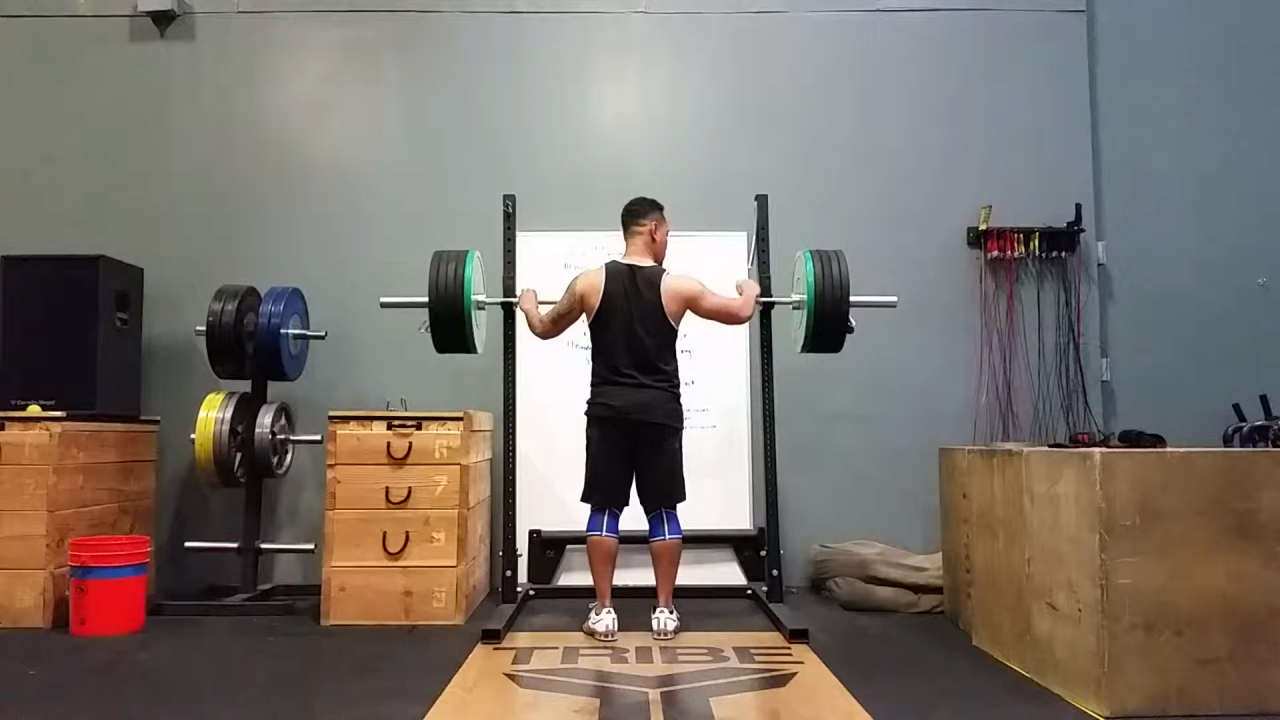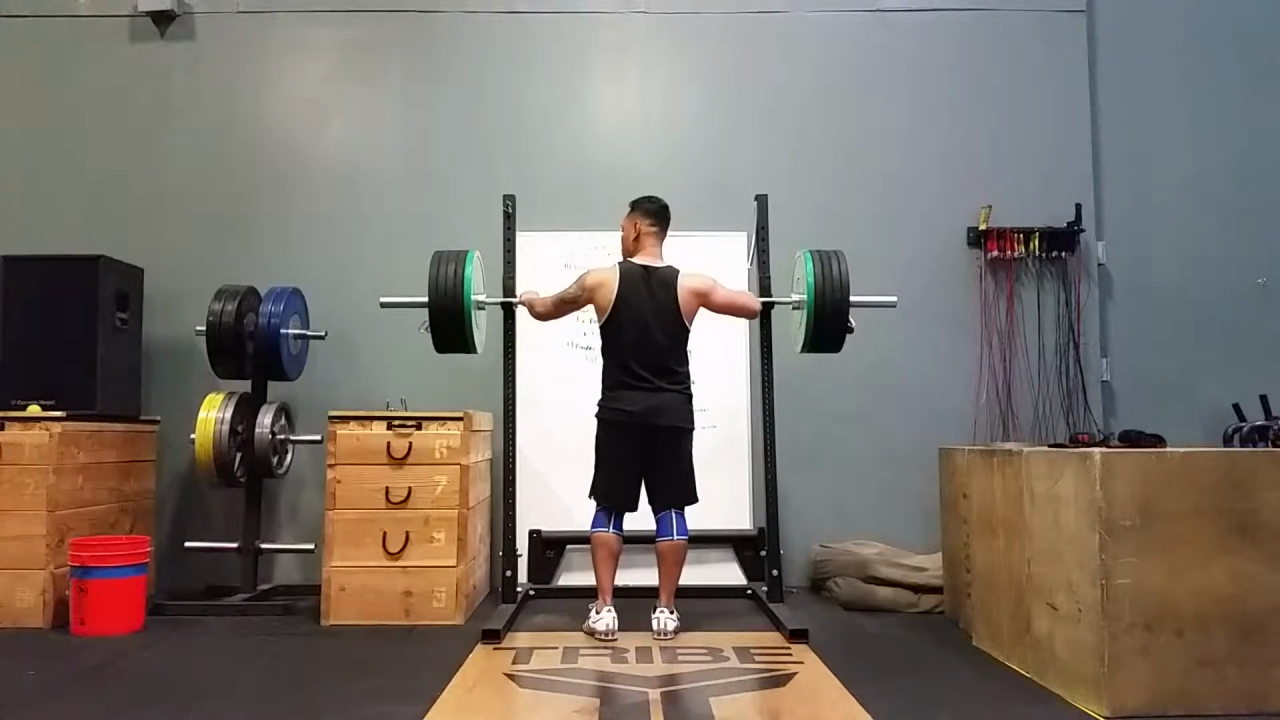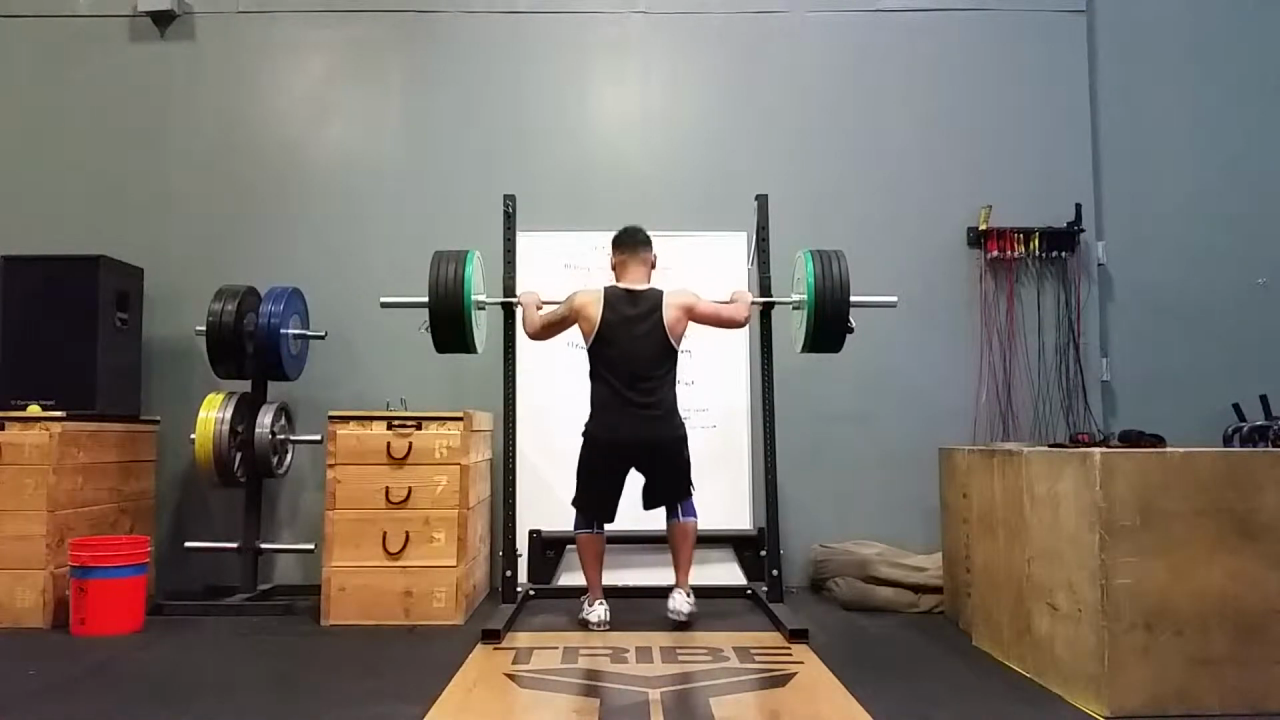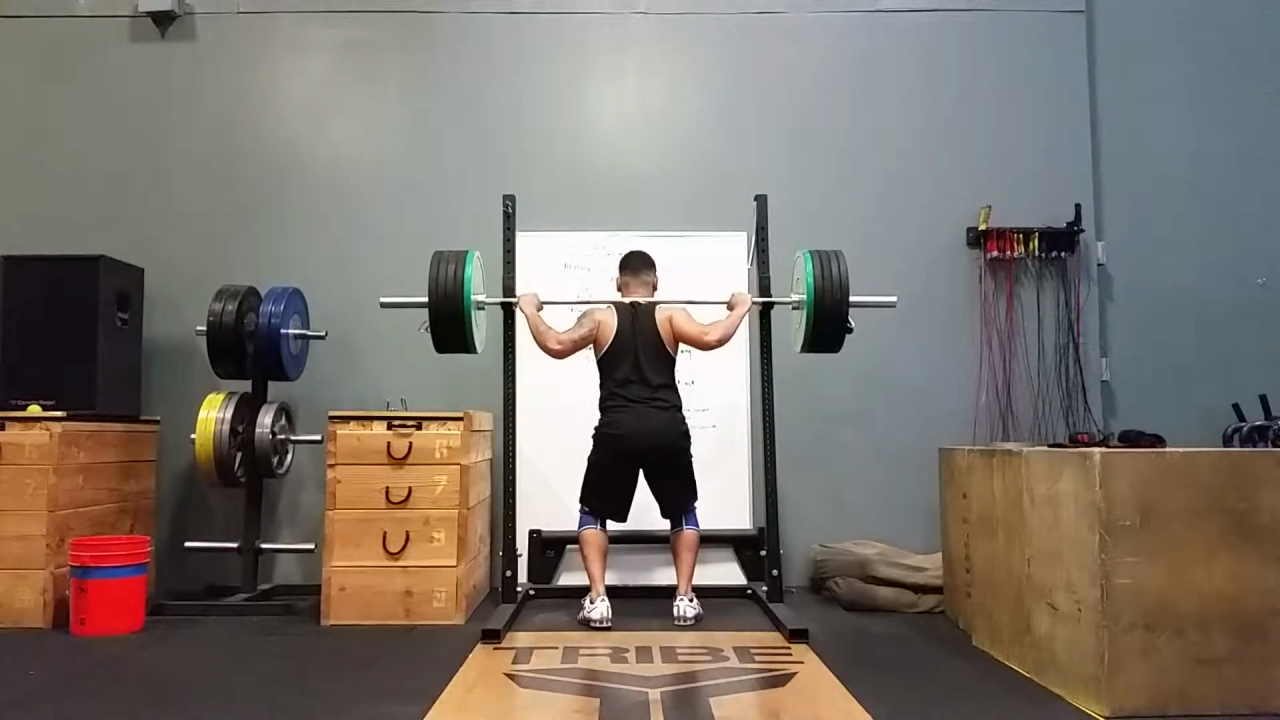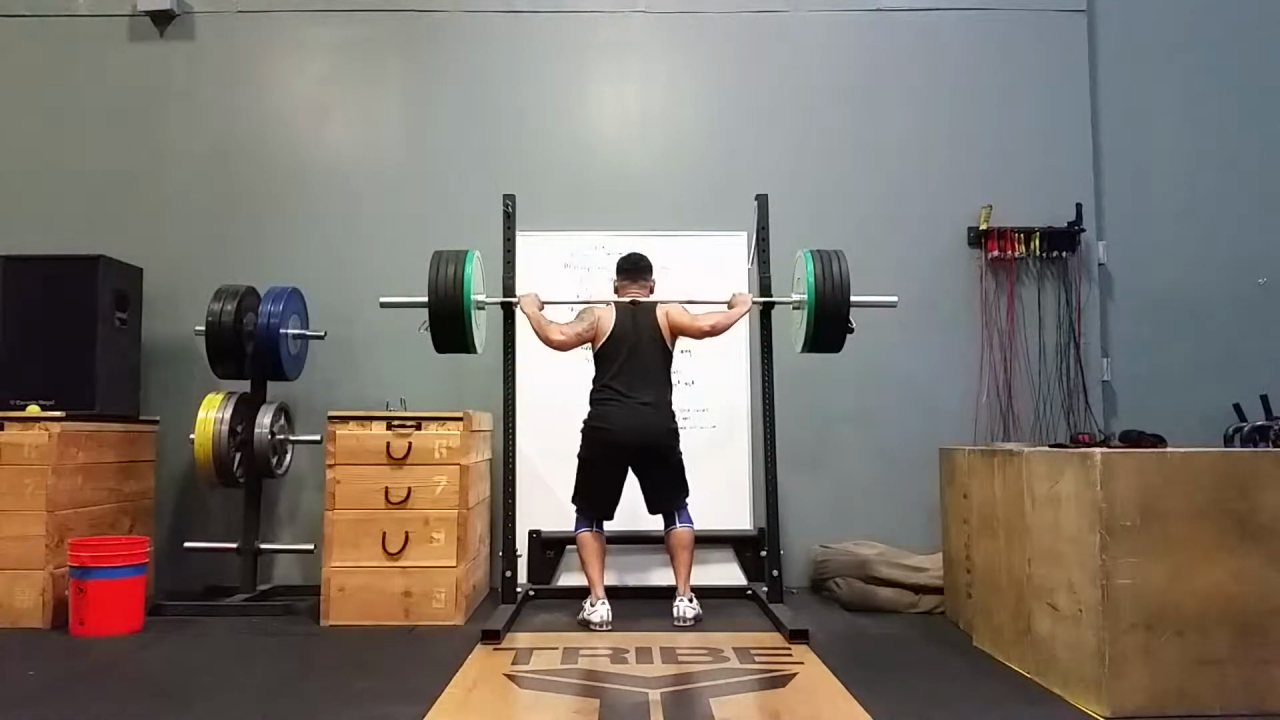
dt=1s
person 1, frame 1
left shoulder: (589, 282)
right shoulder: (677, 286)
left elbow: (544, 329)
right elbow: (740, 313)
left wrist: (527, 304)
right wrist: (751, 291)
left hip: (608, 411)
right hip: (660, 411)
left knee: (604, 510)
right knee: (663, 511)
left ankle: (603, 611)
right ankle: (664, 611)
person 1, frame 2
left shoulder: (601, 281)
right shoulder: (690, 285)
left elbow: (545, 310)
right elbow: (751, 308)
left wrist: (527, 299)
right wrist: (753, 296)
left hip: (619, 413)
right hip: (672, 413)
left knee: (609, 509)
right knee: (670, 510)
left ankle: (603, 610)
right ankle: (666, 610)
person 1, frame 3
left shoulder: (587, 303)
right shoulder: (677, 303)
left elbow: (535, 330)
right elbow: (739, 317)
left wrist: (529, 304)
right wrist: (743, 299)
left hip: (606, 433)
right hip: (663, 432)
left knee: (590, 514)
right knee: (679, 505)
left ankle: (595, 603)
right ankle: (681, 594)
person 1, frame 4
left shoulder: (600, 317)
right shoulder: (670, 315)
left elbow: (555, 345)
right elbow: (711, 338)
left wrist: (530, 310)
right wrist: (740, 308)
left hip: (616, 431)
right hip: (668, 430)
left knee: (593, 514)
right knee: (682, 512)
left ankle: (597, 600)
right ankle: (685, 599)
person 1, frame 5
left shoulder: (598, 315)
right shoulder: (666, 314)
left elbow: (558, 338)
right elbow: (707, 326)
left wrist: (531, 309)
right wrist: (741, 307)
left hip: (605, 427)
right hip: (657, 427)
left knee: (589, 514)
right knee: (675, 510)
left ankle: (597, 602)
right ankle: (684, 599)
